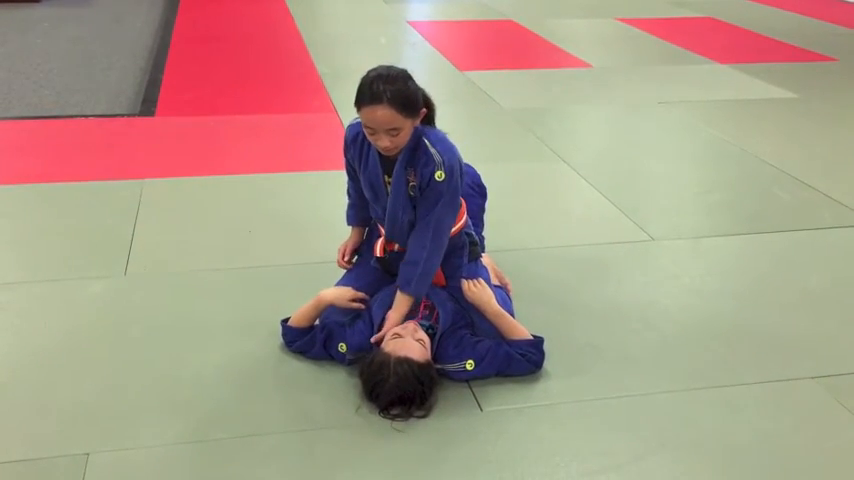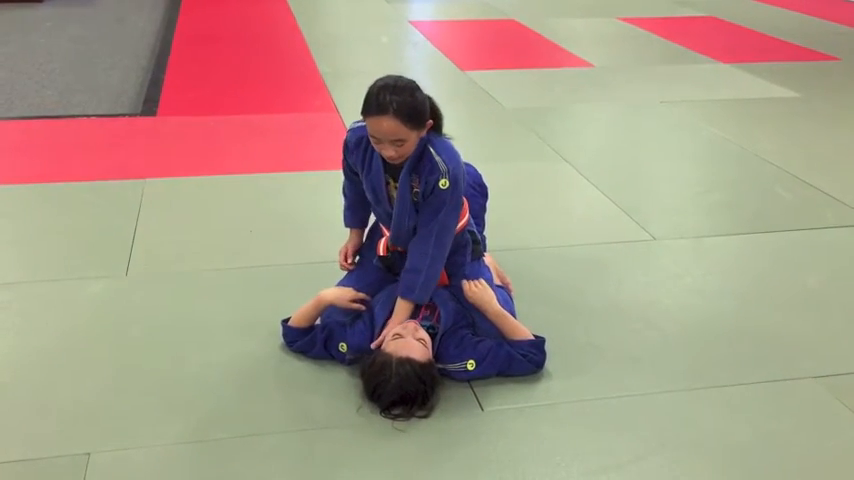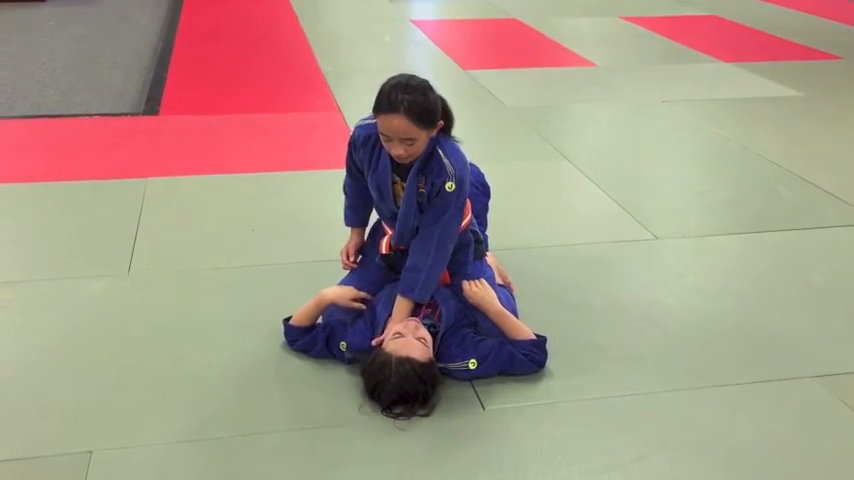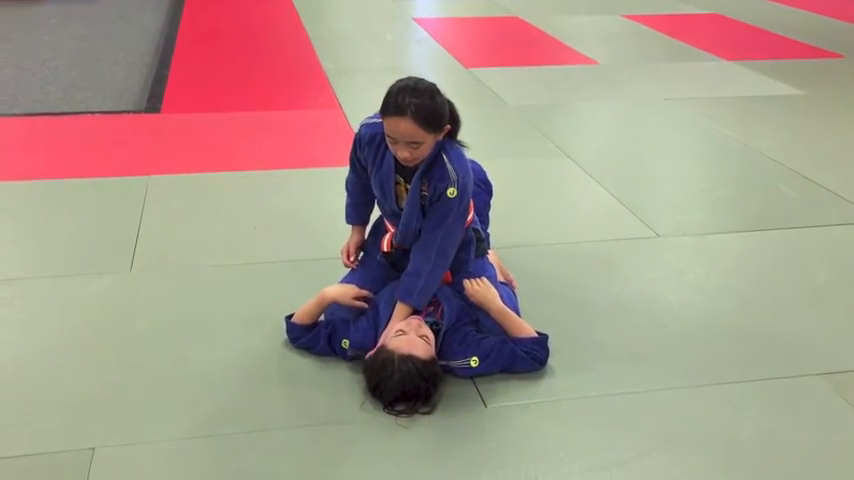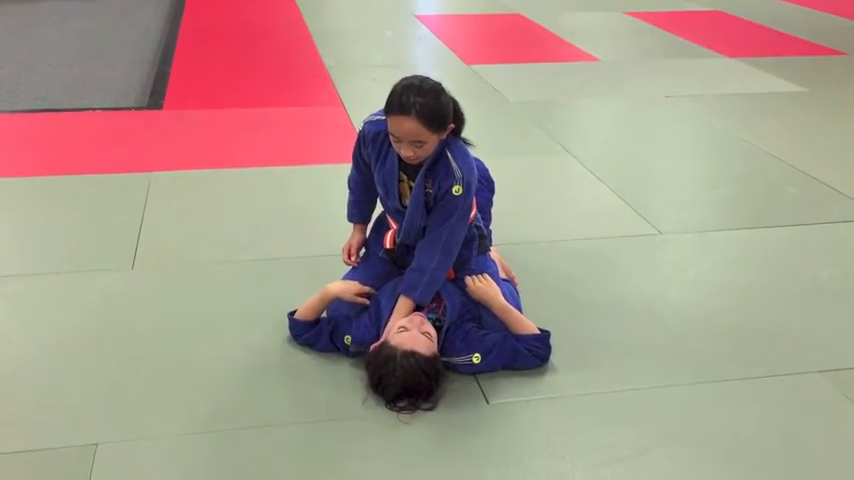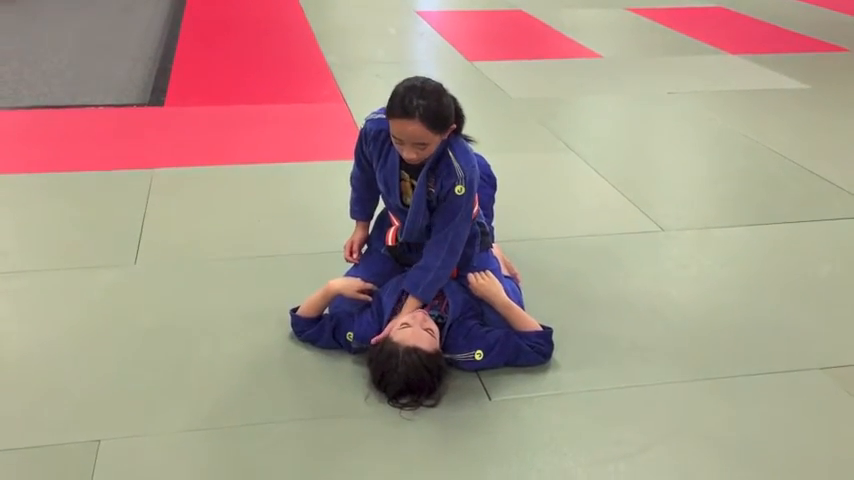
dt=0.3s
person 1, frame 1
left shoulder: (359, 341)
right shoulder: (454, 356)
left elbow: (295, 335)
right elbow: (531, 355)
left wrist: (324, 298)
right wrist: (490, 306)
person 1, frame 2
left shoulder: (359, 342)
right shoulder: (455, 357)
left elbow: (295, 334)
right elbow: (532, 355)
left wrist: (324, 298)
right wrist: (491, 306)
person 1, frame 3
left shoulder: (359, 342)
right shoulder: (456, 355)
left elbow: (296, 333)
right elbow: (534, 354)
left wrist: (325, 296)
right wrist: (492, 306)
right ankle: (485, 259)
person 1, frame 4
left shoulder: (361, 340)
right shoulder: (458, 354)
left elbow: (299, 332)
right elbow: (535, 352)
left wrist: (327, 295)
right wrist: (493, 304)
person 1, frame 5
left shoulder: (363, 335)
right shoulder: (459, 350)
left elbow: (302, 327)
right elbow: (537, 349)
left wrist: (330, 291)
right wrist: (496, 301)
person 1, frame 6
left shoulder: (365, 332)
right shoulder: (462, 347)
left elbow: (304, 324)
right elbow: (540, 346)
left wrist: (332, 287)
right wrist: (498, 298)
person 2, frame 1
left shoulder: (441, 160)
right shoulder: (356, 137)
left elbow: (429, 238)
left wrist: (400, 308)
right wrist: (357, 232)
left hip: (443, 247)
right hip: (387, 241)
right knee: (337, 312)
left ankle: (480, 263)
person 2, frame 2
left shoulder: (444, 168)
right shoulder: (357, 140)
left elbow: (430, 246)
left wrist: (400, 317)
right wrist: (356, 235)
left hip: (445, 247)
right hip: (390, 241)
right knee: (338, 314)
left ankle: (481, 261)
person 2, frame 3
left shoulder: (450, 170)
right shoulder: (364, 137)
left elbow: (431, 249)
left wrist: (400, 318)
right wrist: (357, 233)
left hip: (448, 247)
right hip: (391, 241)
left ankle: (480, 254)
person 2, frame 4
left shoulder: (454, 175)
right shoulder: (370, 135)
left elbow: (432, 253)
left wrist: (398, 322)
right wrist: (358, 231)
left hip: (449, 246)
right hip: (394, 238)
left ankle: (485, 258)
person 2, frame 5
left shoulder: (458, 173)
right shoulder: (374, 132)
left elbow: (438, 251)
right elbow: (363, 179)
left wrist: (400, 317)
right wrist: (359, 229)
left hip: (453, 243)
right hip: (396, 235)
right knee: (342, 311)
person 2, frame 6
left shoulder: (460, 171)
right shoulder: (375, 130)
left elbow: (443, 249)
left wrist: (407, 315)
right wrist: (361, 226)
left hip: (455, 240)
right hip: (398, 233)
right knee: (344, 308)
